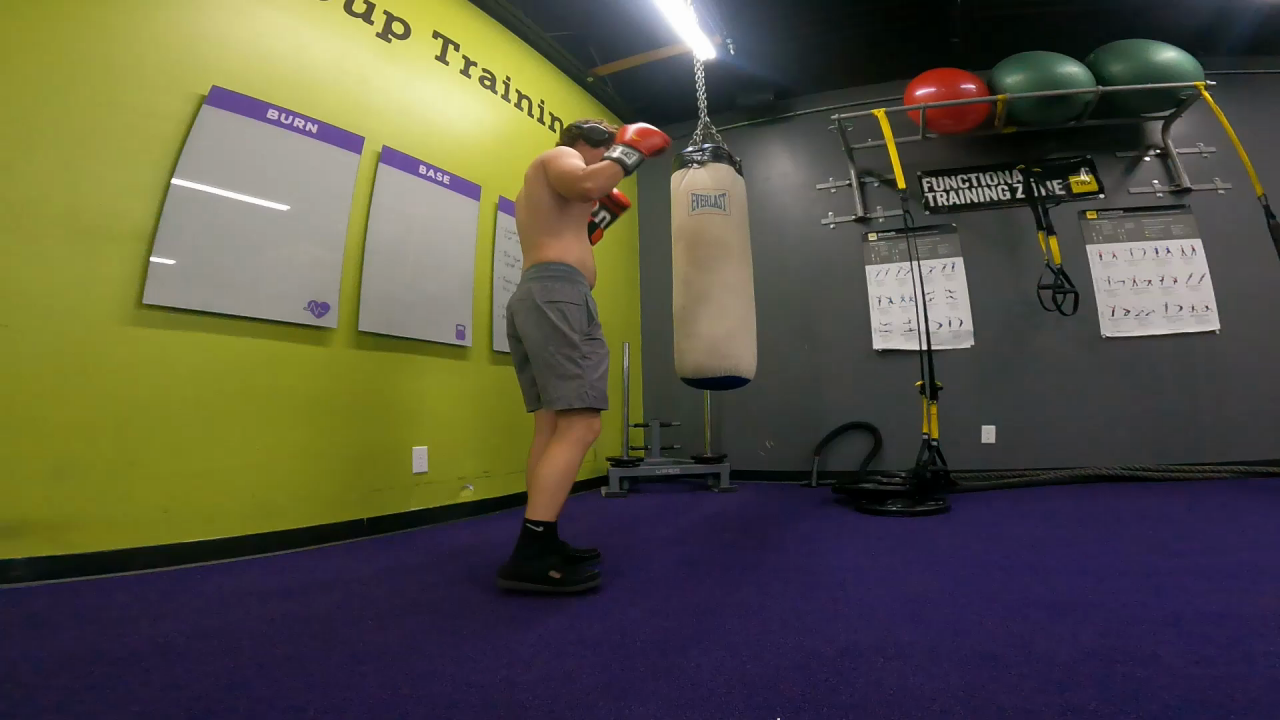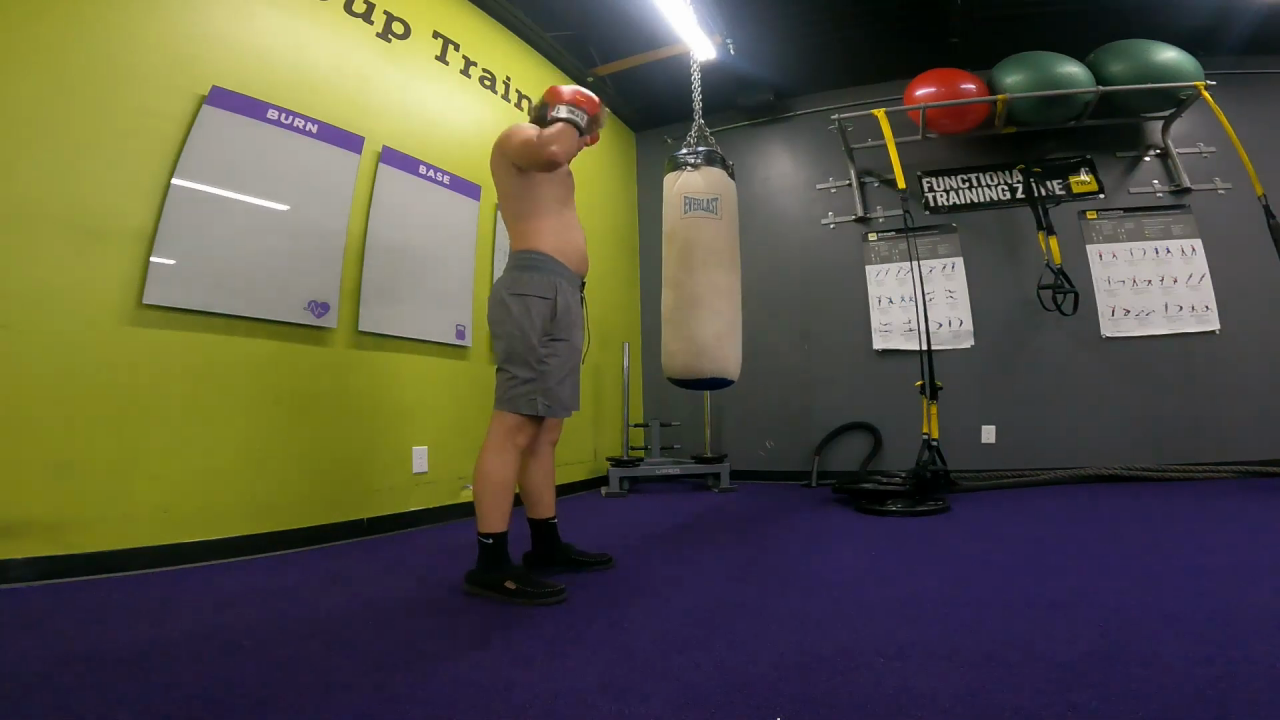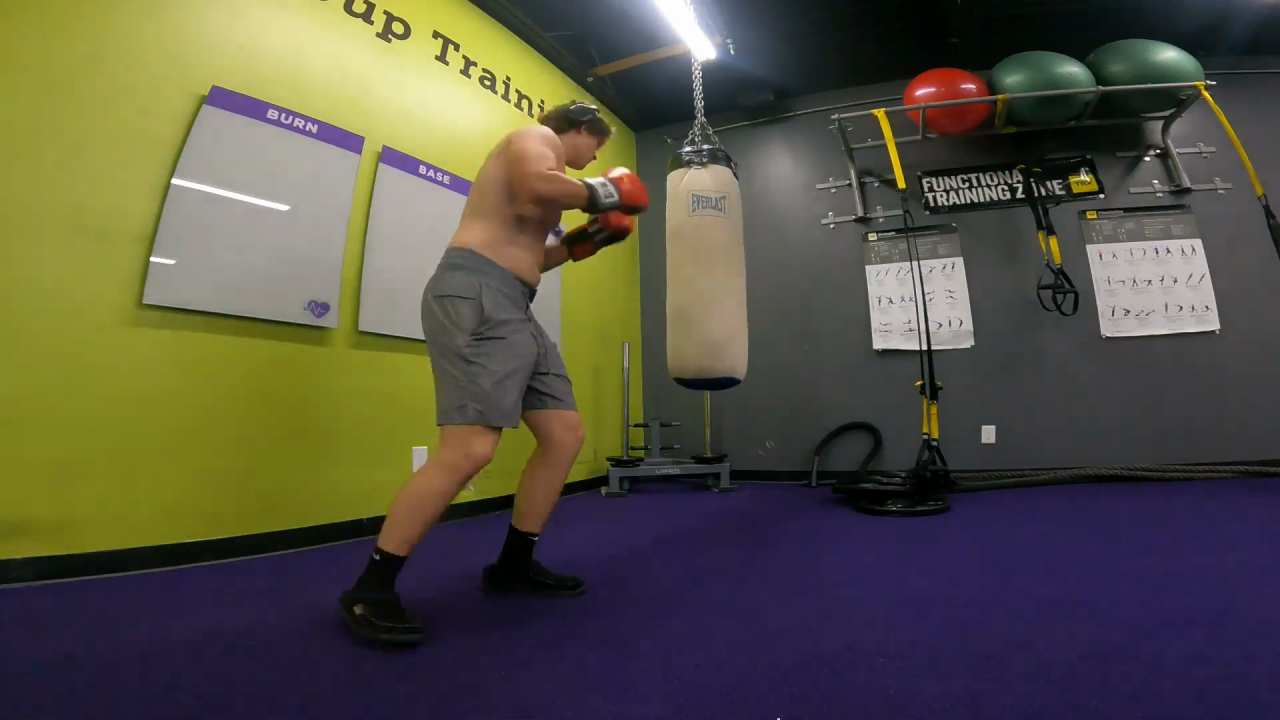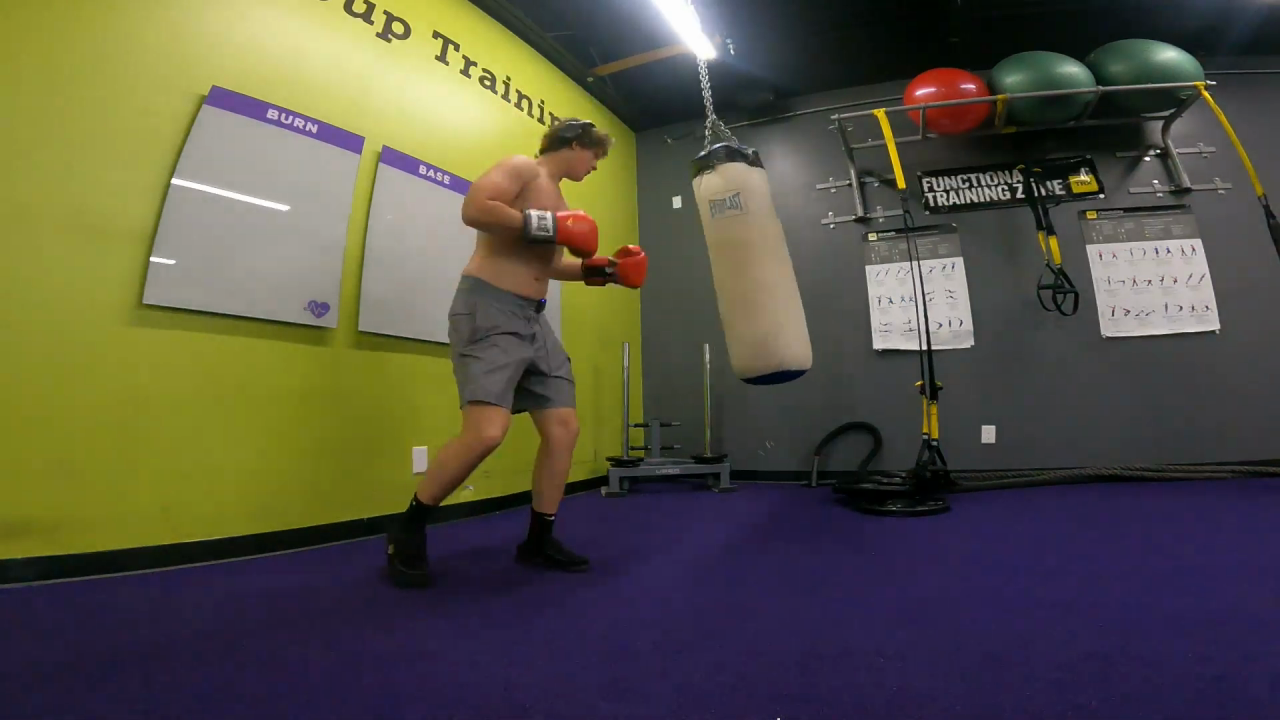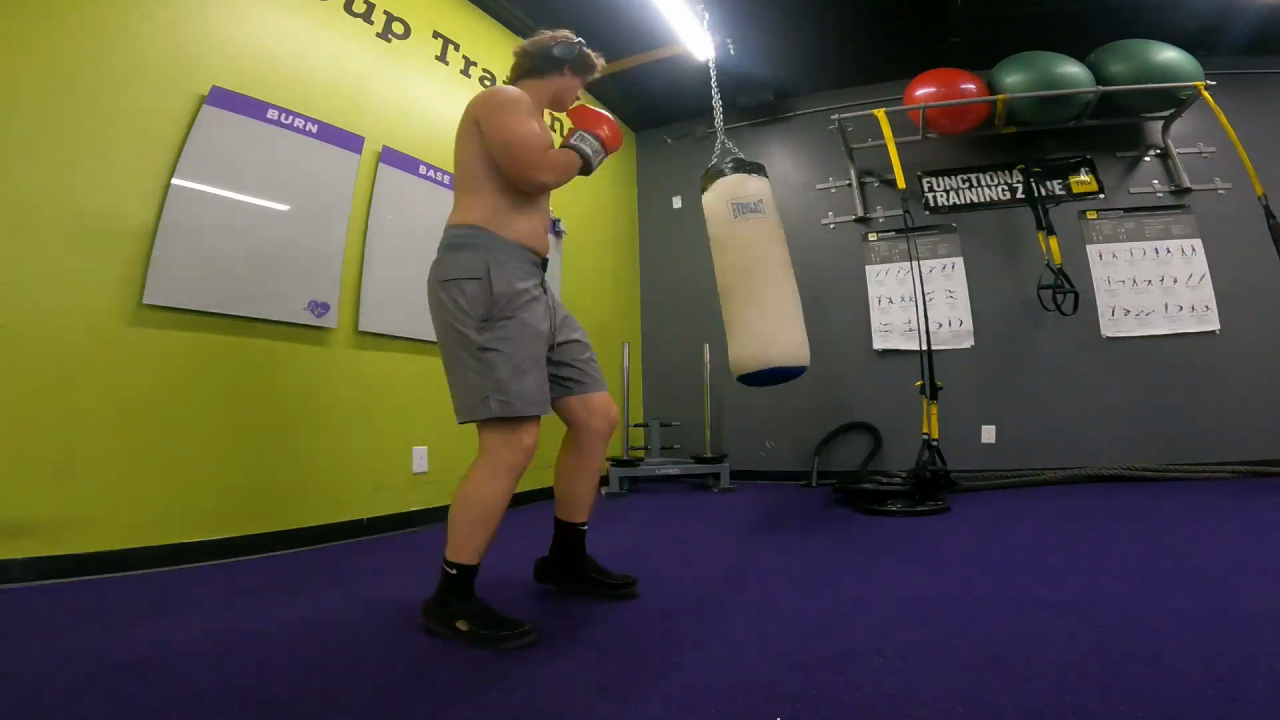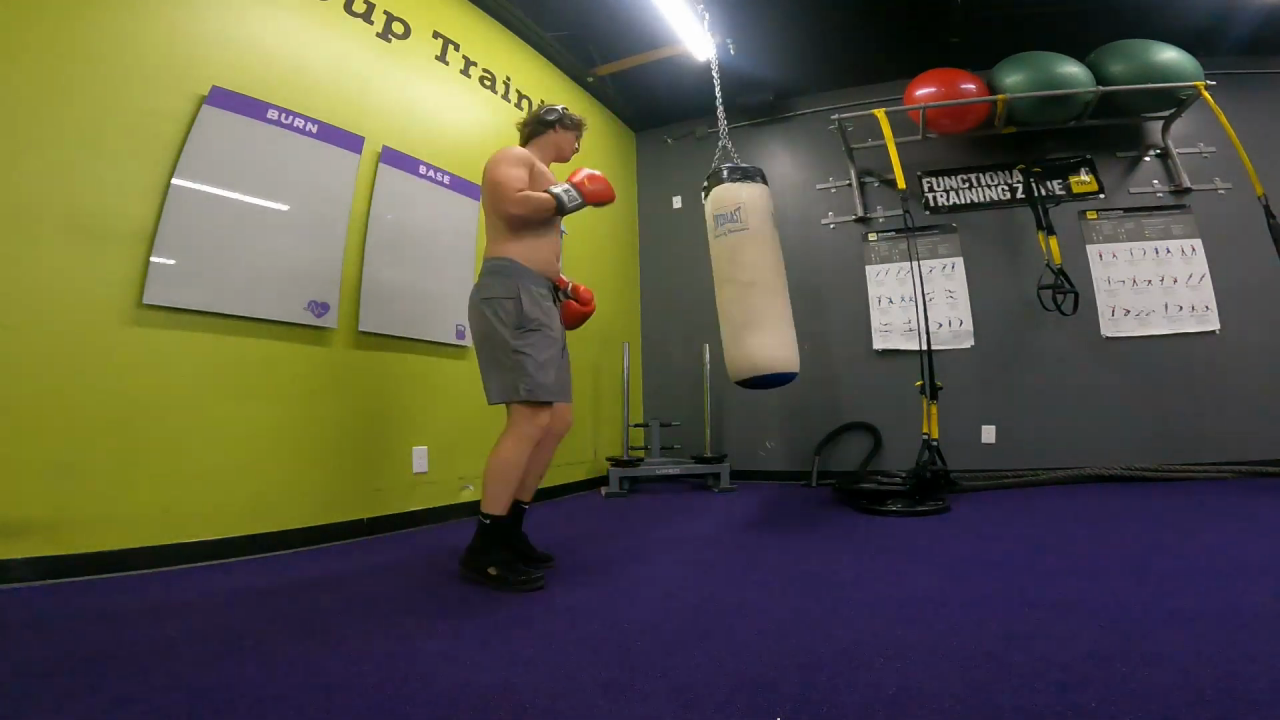
dt=0.2s
person 1, frame 1
left shoulder: (536, 191)
right shoulder: (560, 155)
right elbow: (586, 183)
left wrist: (599, 216)
right wrist: (622, 151)
left hip: (534, 298)
right hip: (557, 300)
left knee: (557, 432)
right knee: (578, 429)
left ankle: (542, 543)
right ankle: (528, 558)
person 1, frame 2
left shoulder: (543, 161)
right shoulder: (524, 135)
right elbow: (549, 151)
right wrist: (573, 114)
left hip: (554, 298)
right hip: (539, 295)
left knee: (544, 432)
right knee: (515, 429)
left ankle: (547, 547)
right ankle: (490, 565)
person 1, frame 3
left shoulder: (548, 185)
right shoulder: (529, 144)
right elbow: (545, 189)
left wrist: (590, 236)
right wrist: (602, 190)
left hip: (514, 315)
right hip: (474, 299)
left knee: (567, 436)
right knee: (470, 450)
left ankle: (515, 563)
person 1, frame 4
left shoulder: (550, 188)
right shoulder: (522, 168)
right elbow: (475, 207)
left wrist: (600, 270)
right wrist: (550, 227)
left hip: (528, 319)
right hip: (487, 314)
left knee: (565, 431)
right knee: (484, 433)
left ankle: (539, 541)
right ankle: (410, 525)
person 1, frame 5
left shoulder: (530, 125)
right shoulder: (505, 100)
right elbow: (541, 171)
right wrist: (588, 148)
left hip: (525, 286)
right hip: (485, 276)
left knee: (598, 418)
right knee: (513, 441)
left ankle: (568, 557)
person 1, frame 6
left shoulder: (543, 173)
right shoulder: (513, 157)
right elbow: (513, 208)
left wrist: (562, 291)
right wrist: (571, 195)
left hip: (537, 300)
right hip: (513, 299)
left knee: (554, 421)
right knee: (533, 422)
left ankle: (510, 532)
right ankle: (486, 550)
